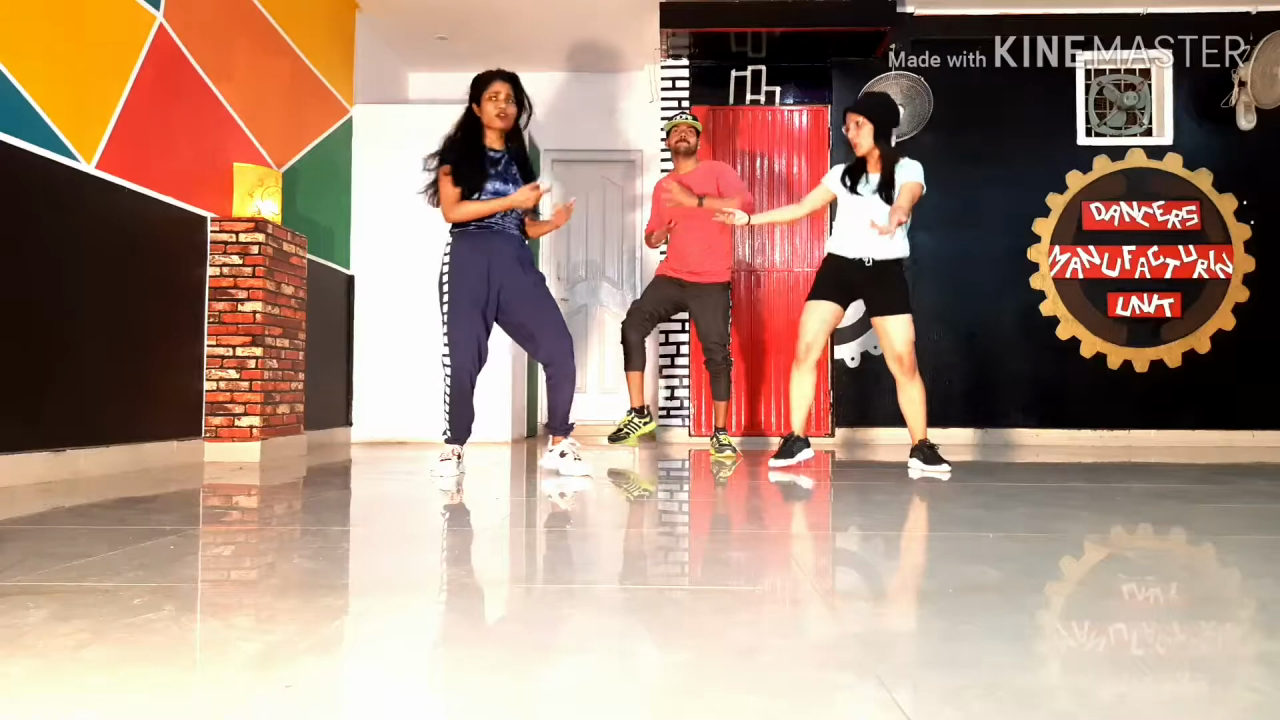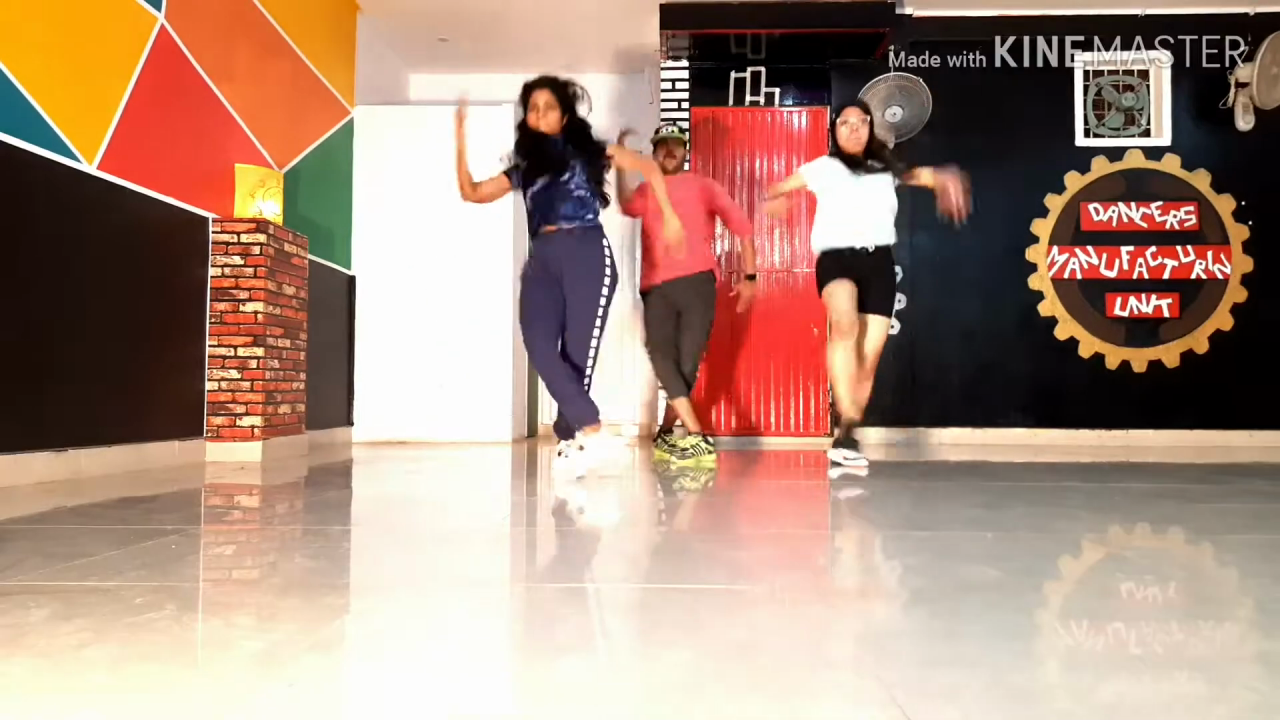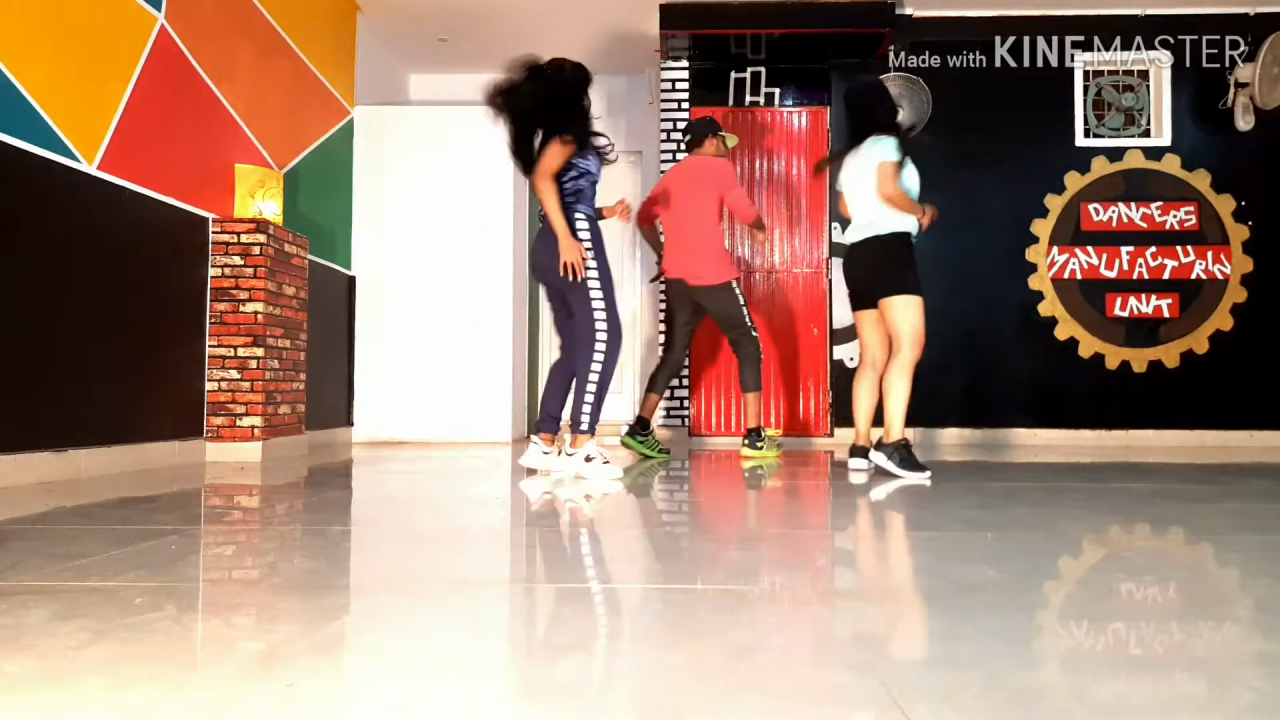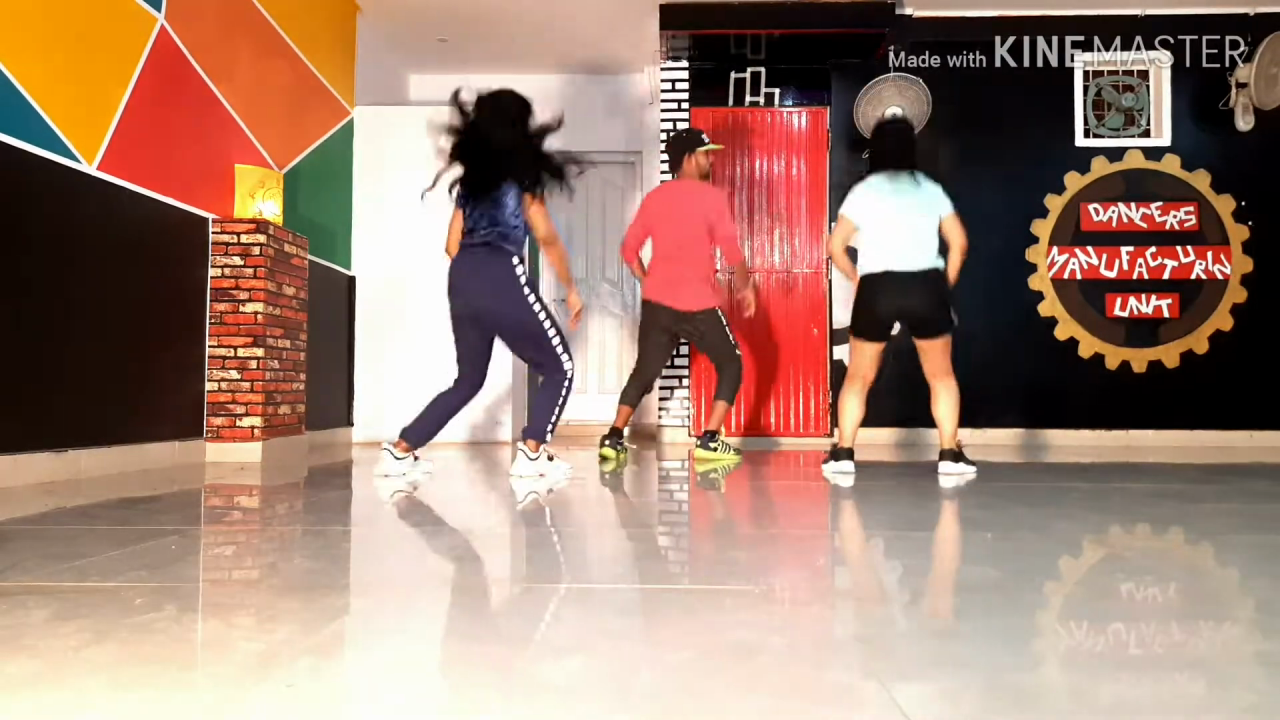
dt=1s
person 1, frame 1
left shoulder: (519, 160)
right shoulder: (458, 153)
right elbow: (451, 210)
left wrist: (554, 221)
right wrist: (511, 199)
left hip: (515, 261)
right hip: (467, 259)
left knee: (559, 347)
right knee: (463, 357)
left ankle: (558, 442)
right ankle: (454, 446)
person 1, frame 2
left shoulder: (589, 148)
right shoulder: (524, 165)
left elbow: (645, 166)
right elbow: (472, 194)
left wrist: (668, 214)
right wrist: (460, 141)
left hip: (589, 252)
right hip: (545, 258)
left knee: (580, 350)
right knee: (543, 351)
left ankle: (569, 439)
right ankle: (590, 432)
person 1, frame 3
left shoulder: (551, 135)
right shoulder: (566, 130)
right elbow: (542, 177)
left wrist: (605, 212)
right wrist: (566, 237)
left hip: (559, 243)
right hip: (577, 240)
left knee: (575, 348)
right knee: (602, 336)
left ankle: (544, 443)
right ankle: (582, 444)
person 1, frame 4
left shoulder: (469, 176)
right shoulder: (522, 169)
left elbow: (453, 245)
right elbow: (544, 232)
right wrist: (570, 287)
left hip: (463, 275)
right hip: (499, 277)
left knee: (468, 381)
right knee: (558, 369)
left ankle: (399, 451)
right ankle: (532, 454)
person 2, frame 1
left shoulder: (908, 170)
right shoulder: (843, 174)
left elbow: (905, 203)
right elbow: (801, 208)
left wrist: (895, 219)
right wrist: (750, 218)
left hip: (886, 272)
right hip: (839, 268)
left knee: (904, 363)
right knee: (805, 352)
left ankle: (921, 447)
right ankle: (797, 438)
person 2, frame 2
left shoulder: (885, 169)
right shoulder: (823, 167)
left elbow: (932, 175)
right elbow: (780, 189)
left wrist: (950, 182)
right wrist: (774, 199)
left hip: (877, 264)
right hip: (836, 261)
left knee: (868, 362)
right knee: (844, 326)
left ankle: (844, 439)
right ankle: (848, 421)
person 2, frame 3
left shoulder: (851, 156)
right shoulder: (885, 143)
left elbow: (845, 207)
right elbow: (889, 191)
right wrist: (920, 211)
left hip: (862, 257)
right hip: (886, 251)
left knee: (873, 360)
right knee: (910, 348)
left ankle: (862, 447)
right ankle: (894, 442)
person 2, frame 4
left shoulder: (865, 190)
right shoulder: (930, 189)
left elbow: (836, 246)
right elbow: (959, 243)
left wrist: (857, 278)
right wrist: (944, 287)
left hip: (878, 288)
right hip: (926, 287)
left knee: (858, 379)
right knee: (941, 375)
left ankle: (843, 452)
right ankle: (950, 454)
person 3, frame 1
left shoulder: (718, 170)
right shoulder: (663, 187)
left elbow: (745, 203)
right elbow: (651, 237)
left wrist: (695, 201)
right wrist: (658, 236)
left hip: (712, 282)
right hip: (670, 276)
left knee: (717, 355)
right knee: (632, 326)
left ankle: (720, 433)
right ankle: (639, 413)
person 3, frame 2
left shoulder: (705, 187)
right shoulder: (646, 191)
left elbow: (742, 225)
right elbow: (626, 205)
left wrist: (749, 277)
left hip: (698, 280)
right hip: (657, 286)
left knee: (687, 361)
right knee: (661, 354)
left ankle: (667, 434)
right ankle: (695, 435)
person 3, frame 3
left shoulder: (672, 177)
right shoulder: (718, 168)
left elbow: (644, 218)
right elbow: (745, 213)
right wrist: (759, 228)
left hip: (677, 278)
right hip: (714, 276)
left knee: (673, 355)
right knee: (747, 347)
left ankle: (640, 428)
right ankle: (754, 435)
person 3, frame 4
left shoulder: (653, 198)
right shoulder: (713, 199)
left elbow: (629, 251)
right elbow: (732, 252)
right wrist: (746, 287)
left hip: (657, 303)
right hip: (699, 305)
left knee: (643, 376)
right knee: (731, 367)
left ankle: (613, 437)
right ankle: (709, 438)
